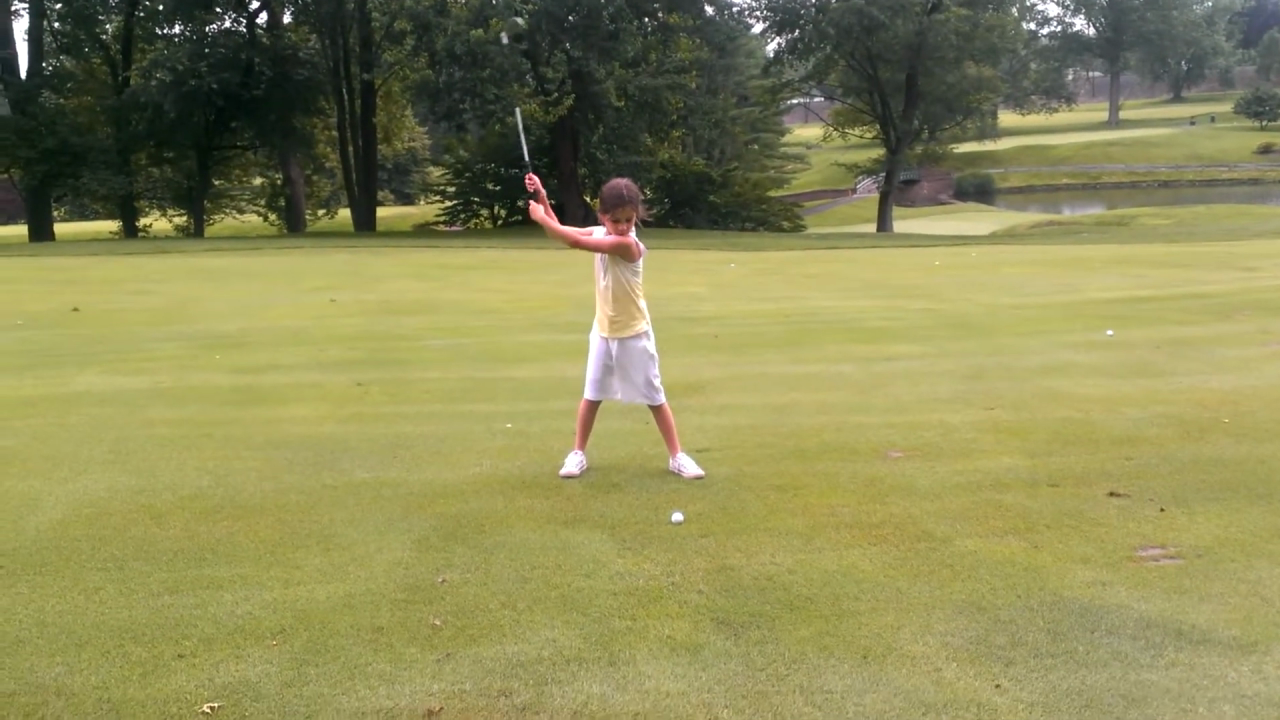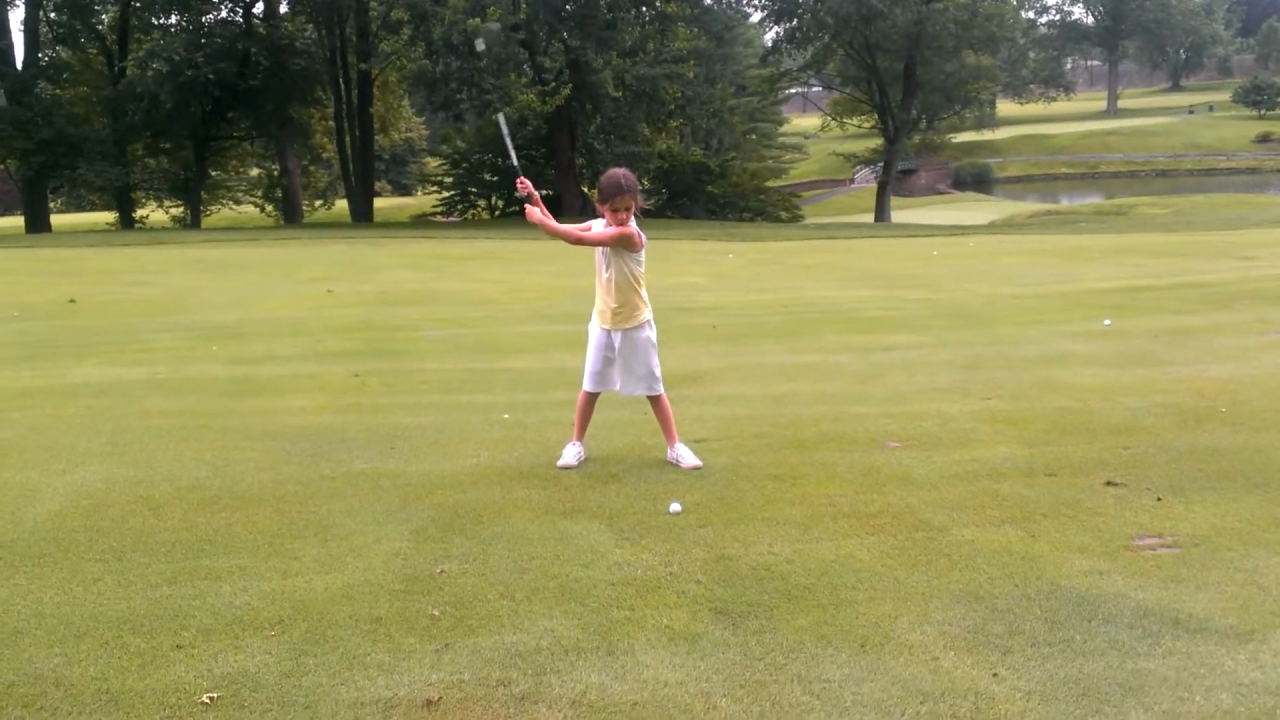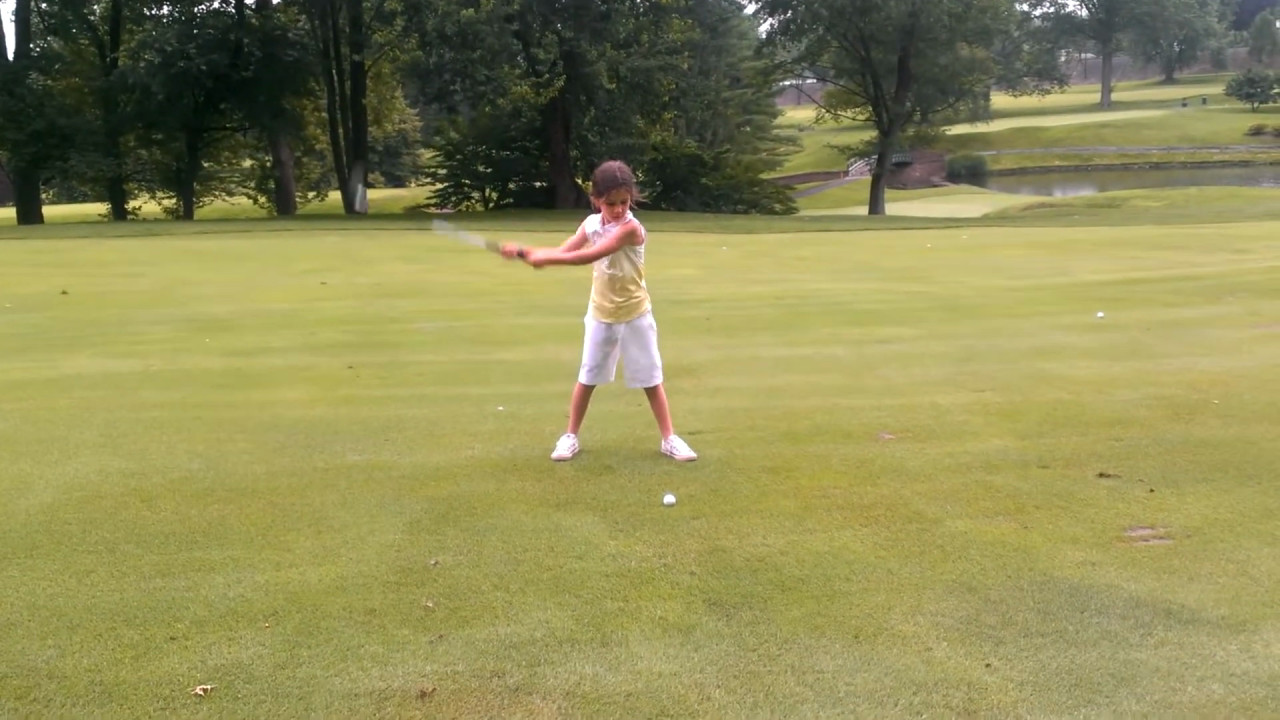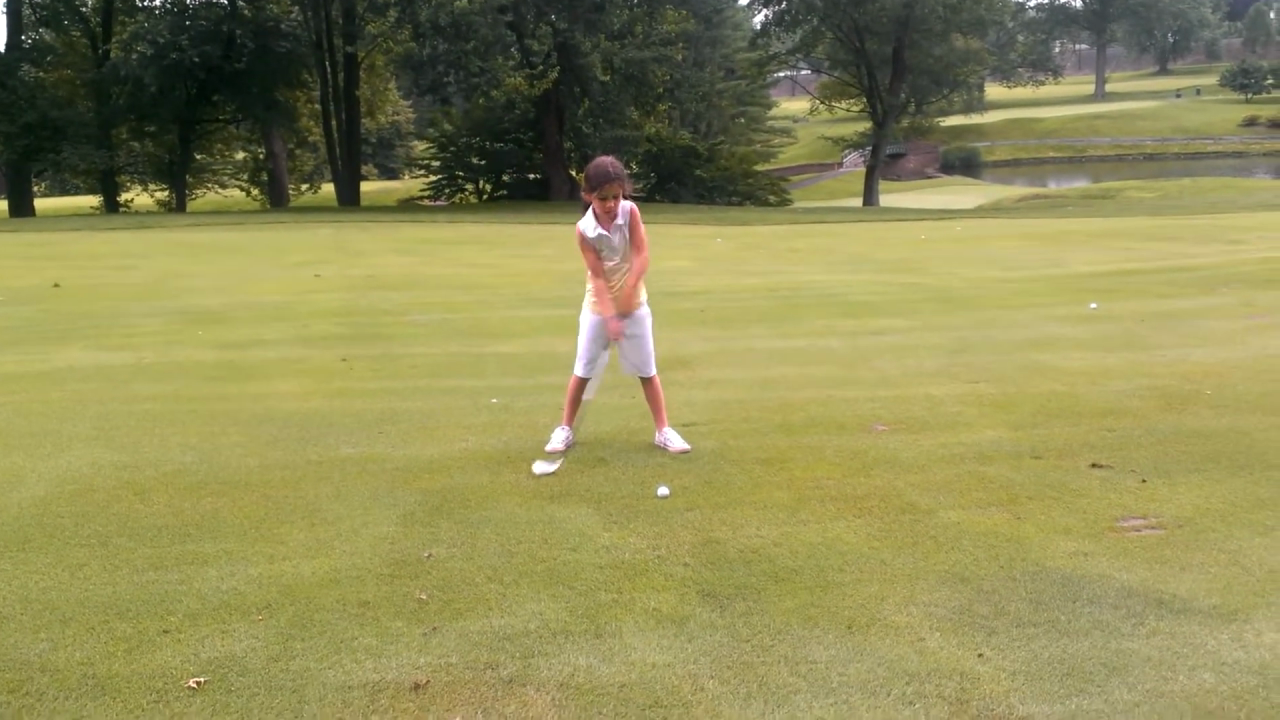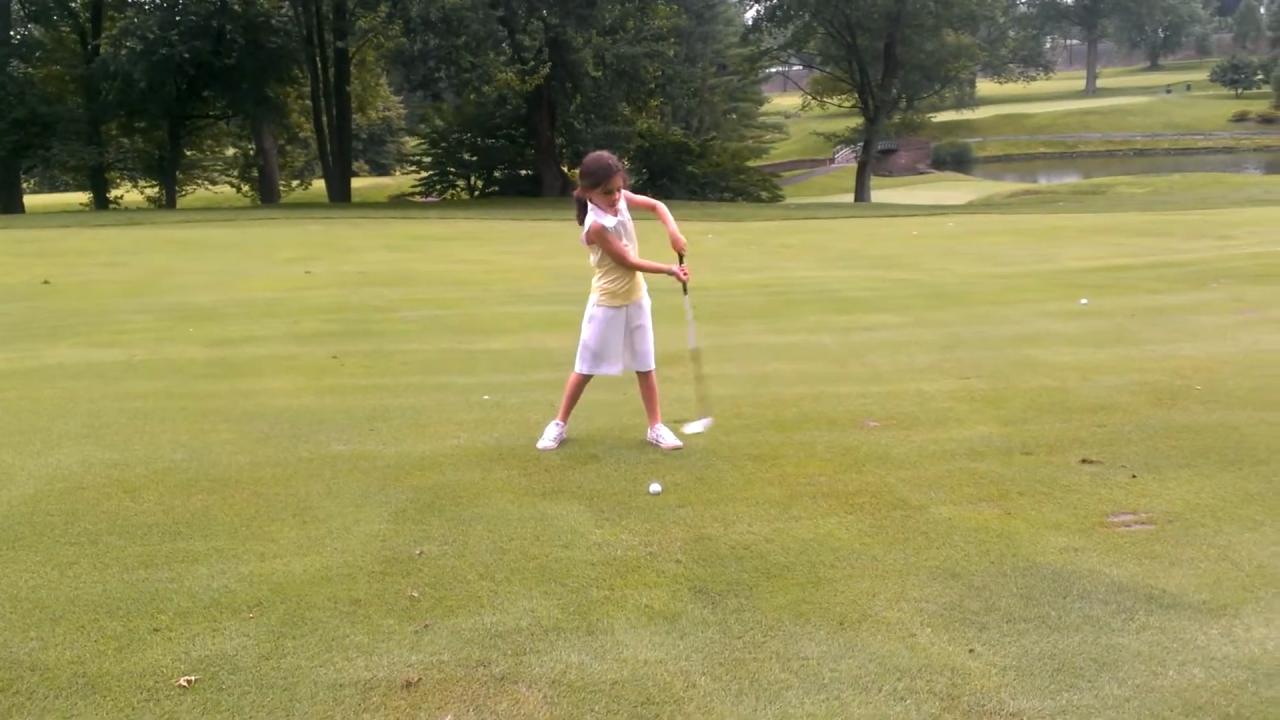
dt=0.2s
person 1, frame 1
left shoulder: (627, 244)
right shoulder: (600, 233)
left elbow: (574, 241)
right elbow: (564, 232)
left wrist: (541, 217)
right wrist: (542, 200)
left hip: (633, 334)
right hip: (603, 331)
left knee: (654, 396)
right knee: (592, 394)
left ankle: (676, 456)
right ankle: (578, 453)
person 1, frame 2
left shoulder: (630, 234)
right shoulder: (599, 226)
left elbow: (576, 239)
right elbow: (562, 229)
left wrist: (539, 220)
right wrist: (536, 200)
left hip: (635, 324)
right hip: (603, 322)
left knee: (653, 387)
right knee: (591, 385)
left ankle: (674, 446)
right ankle: (576, 444)
person 1, frame 3
left shoulder: (631, 228)
right shoulder: (591, 224)
left elbow: (593, 254)
right elbow: (561, 251)
left wrist: (546, 258)
right wrist: (528, 251)
left hip: (634, 316)
right hip: (600, 315)
left knee: (651, 378)
right knee: (587, 378)
left ankle: (669, 438)
right ankle: (571, 436)
person 1, frame 4
left shoulder: (630, 211)
right shoulder: (584, 229)
left elbow: (641, 256)
right elbow: (597, 277)
left wrist: (629, 291)
right wrist: (609, 316)
left hip: (633, 306)
right hip: (598, 309)
left knee: (647, 371)
right knee: (583, 370)
left ankle: (663, 430)
right ankle: (565, 428)
person 1, frame 5
left shoulder: (623, 199)
right shoulder: (595, 226)
left elbow: (657, 206)
right elbow: (629, 262)
left wrist: (673, 231)
right wrist: (668, 270)
left hip: (636, 298)
right hip: (607, 303)
left knee: (646, 365)
right knee: (586, 366)
left ankle: (655, 426)
right ankle: (559, 424)
